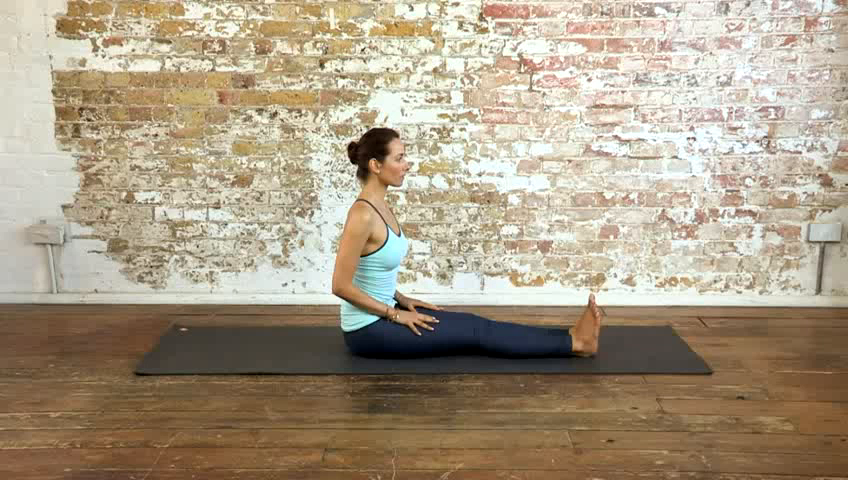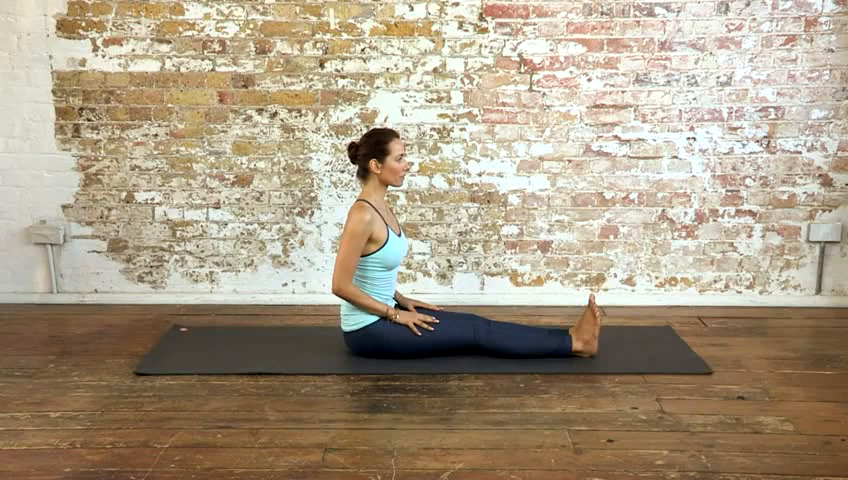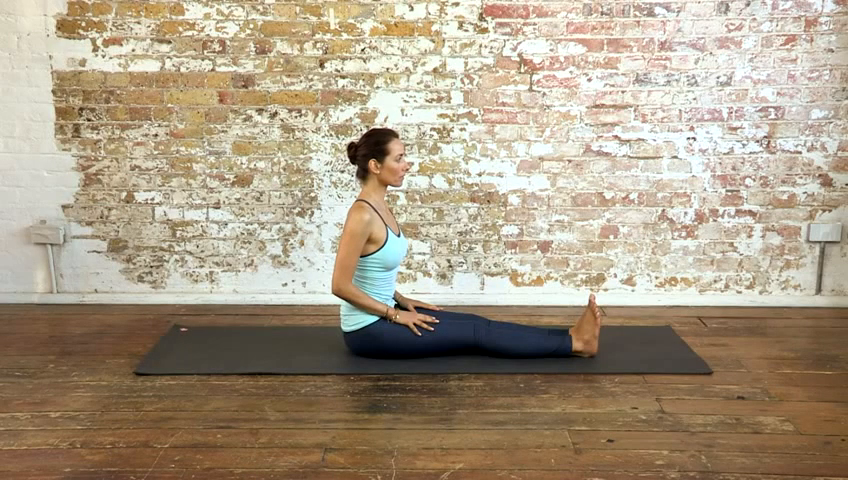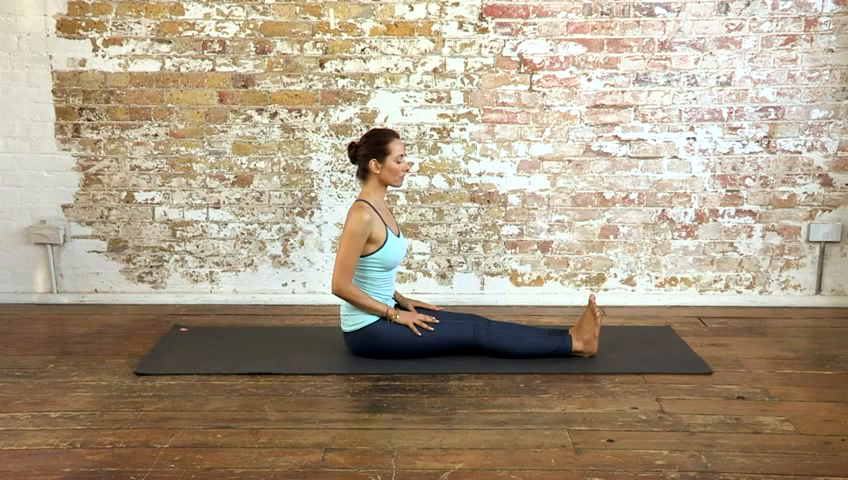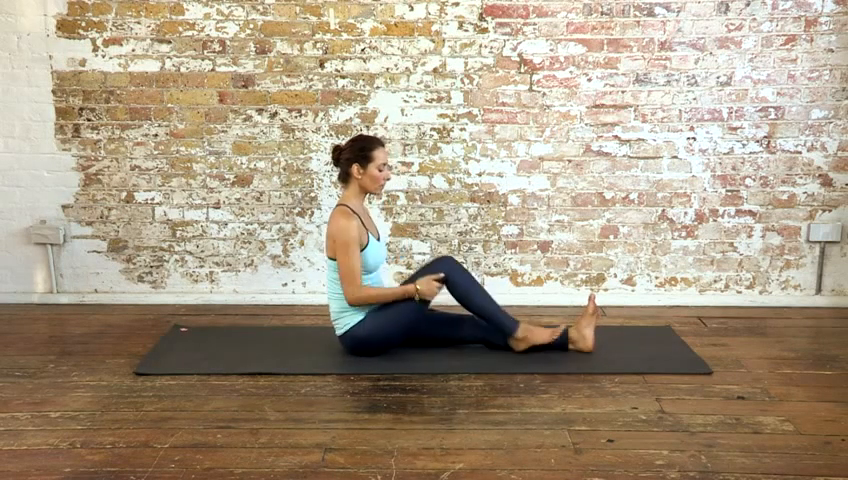
dt=1s
person 1, frame 1
left shoulder: (378, 205)
right shoulder: (363, 215)
right elbow: (341, 285)
left wrist: (401, 300)
right wrist: (395, 314)
left hip: (379, 315)
right hip: (368, 328)
left knee: (471, 324)
right knee: (475, 331)
left ankle: (568, 338)
right ankle: (574, 343)
person 1, frame 2
left shoulder: (378, 205)
right shoulder: (363, 215)
right elbow: (341, 285)
left wrist: (401, 300)
right wrist: (395, 314)
left hip: (379, 315)
right hip: (368, 329)
left knee: (473, 323)
right knee: (475, 331)
left ankle: (569, 339)
right ankle: (574, 343)
person 1, frame 3
left shoulder: (379, 205)
right shoulder: (363, 215)
right elbow: (341, 285)
left wrist: (400, 300)
right wrist: (395, 314)
left hip: (379, 316)
right hip: (368, 329)
left knee: (473, 323)
right knee: (475, 332)
left ankle: (569, 338)
right ankle: (574, 343)
person 1, frame 4
left shoulder: (378, 206)
right shoulder: (362, 215)
right elbow: (341, 285)
left wrist: (400, 301)
right wrist: (395, 314)
left hip: (379, 317)
right hip: (368, 330)
left knee: (473, 323)
right knee: (474, 333)
left ankle: (569, 336)
right ankle: (574, 343)
person 1, frame 5
left shoulder: (357, 211)
right shoulder: (345, 221)
right elbow: (353, 294)
left wrist: (407, 299)
right wrist: (413, 289)
left hip: (374, 322)
right hip: (361, 331)
left knee: (473, 326)
right knee: (445, 267)
left ankle: (569, 338)
right ankle: (514, 331)
